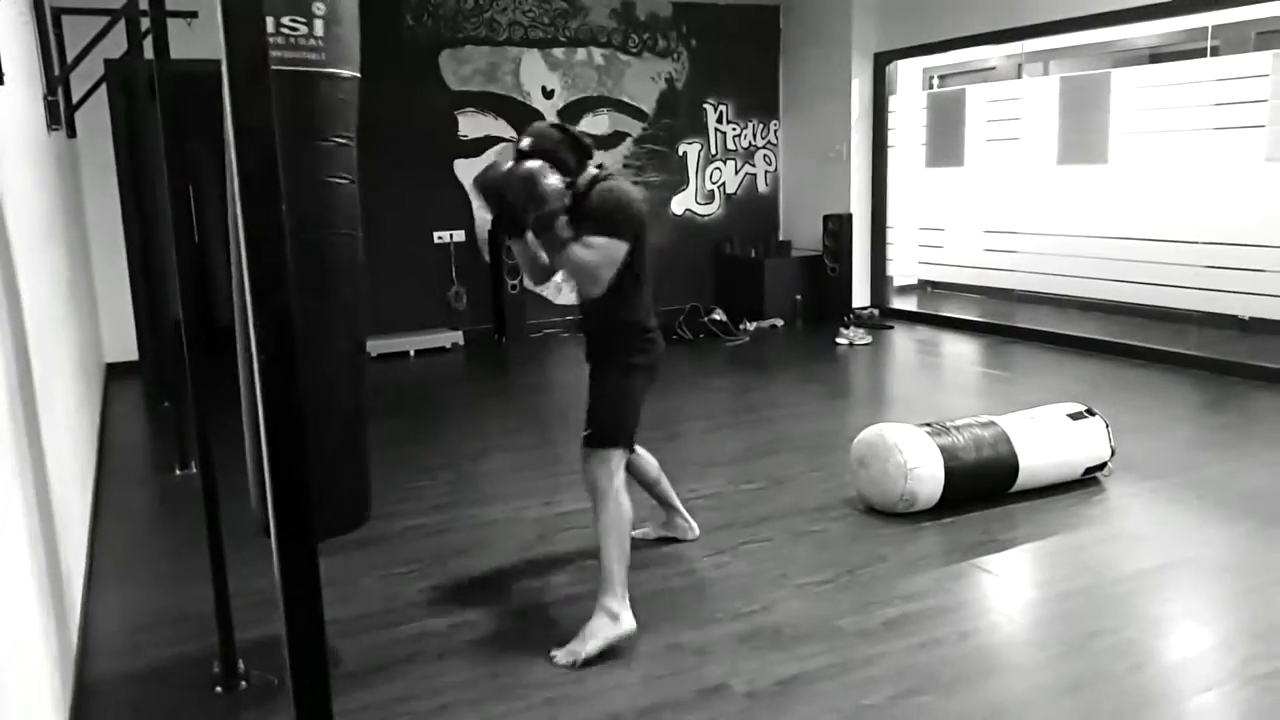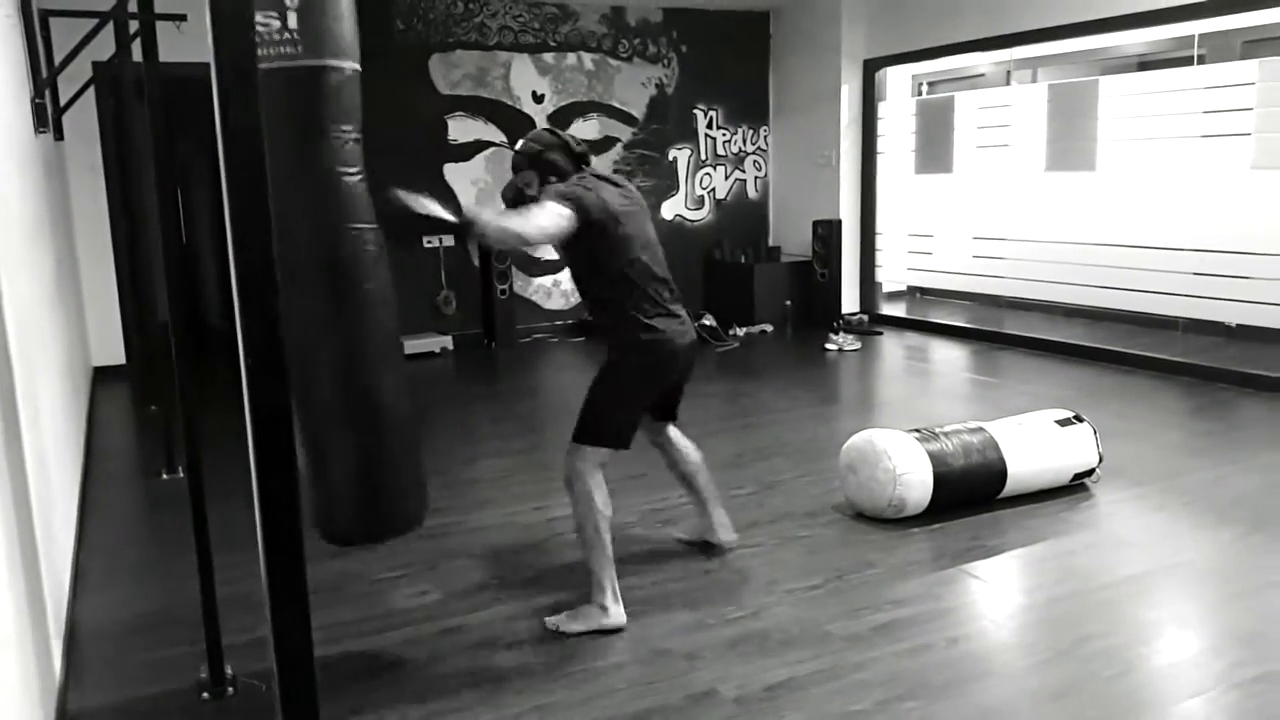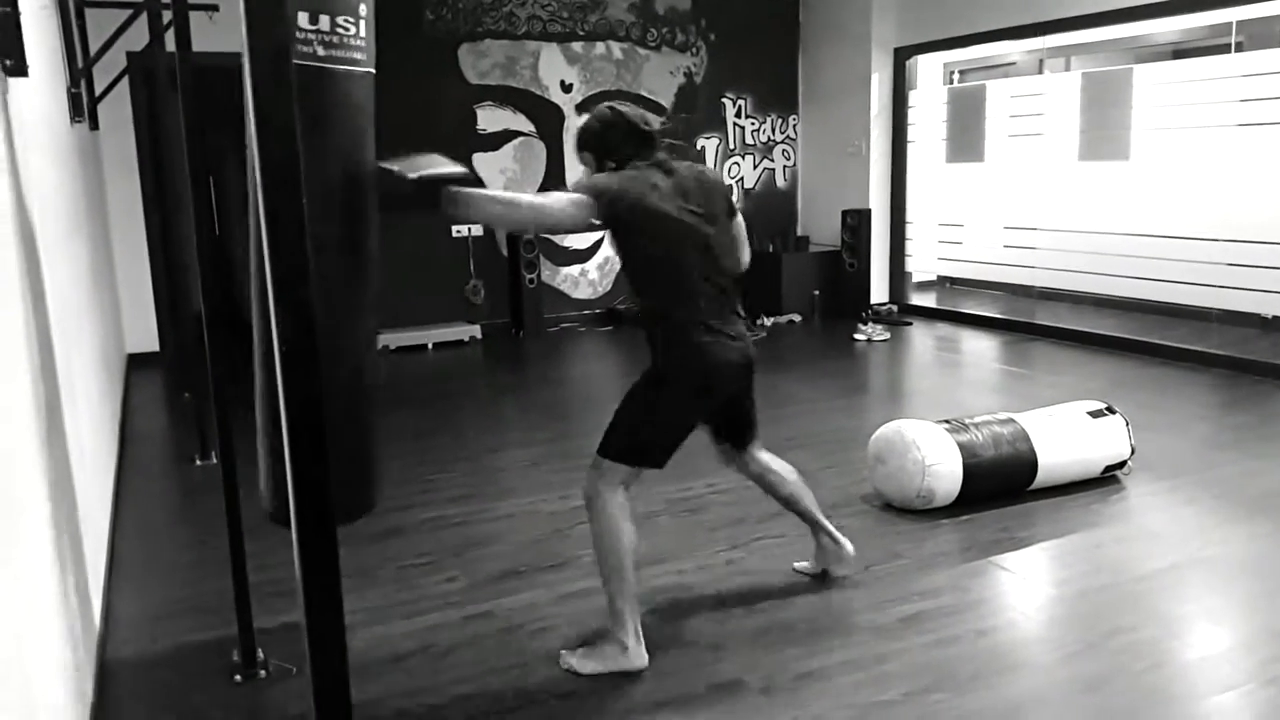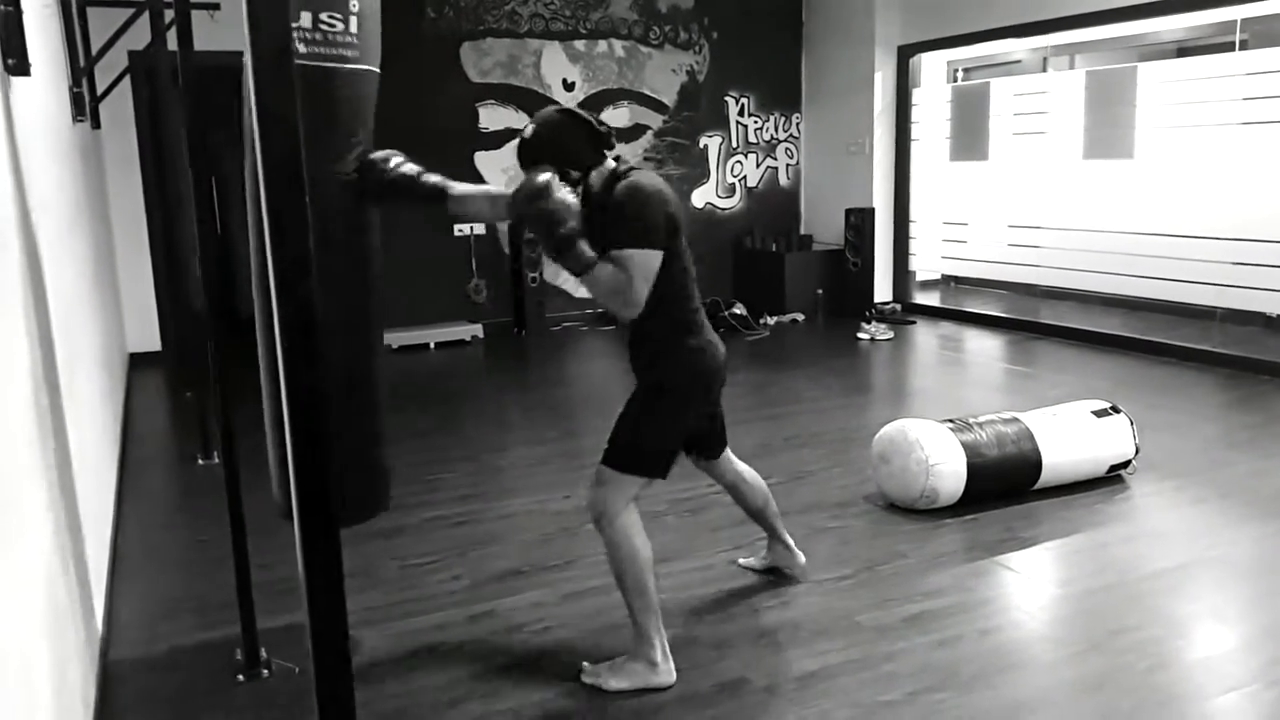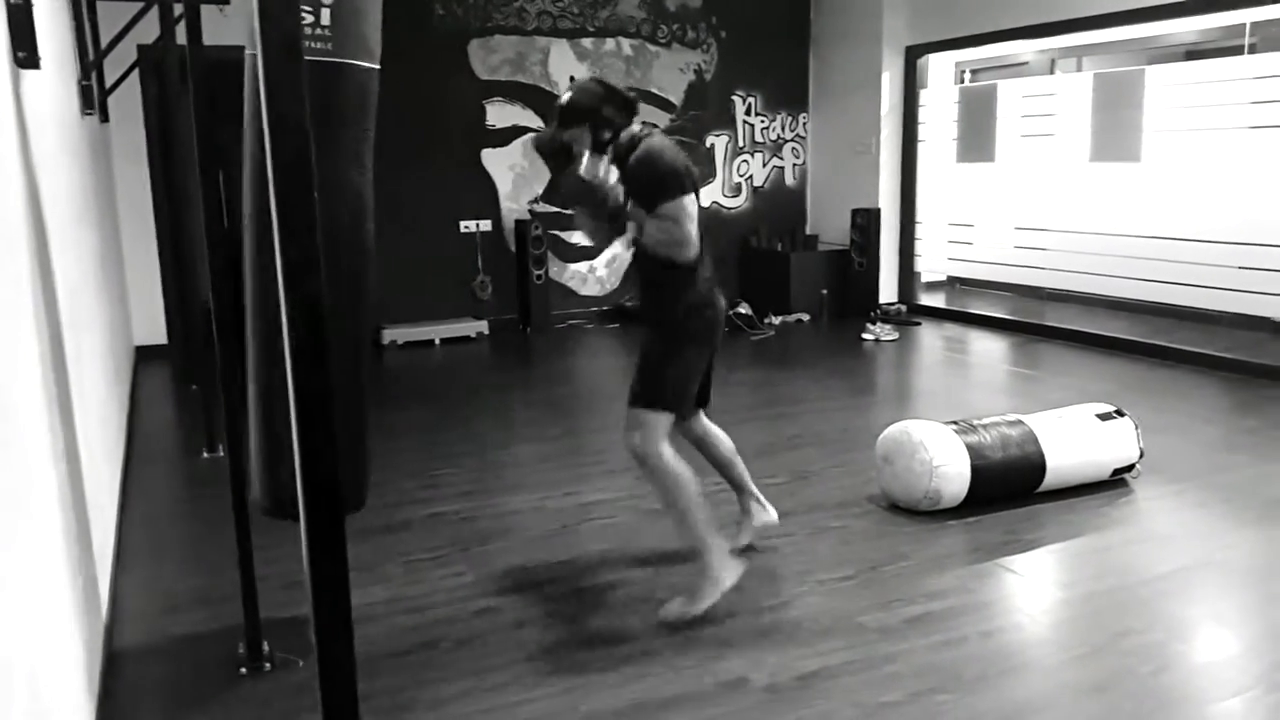
dt=1s
person 1, frame 1
left shoulder: (613, 199)
right shoulder: (578, 199)
left elbow: (591, 283)
right elbow: (542, 272)
left wrist: (553, 222)
right wrist: (515, 225)
left hip: (627, 347)
right hip: (613, 344)
left knee: (602, 470)
right knee: (619, 446)
left ankle: (612, 610)
right ankle: (677, 518)
person 1, frame 2
left shoulder: (572, 195)
right shoulder: (618, 191)
left elbow: (524, 234)
left wrist: (462, 220)
right wrist: (523, 205)
left hip: (642, 347)
right hip: (677, 336)
left knee: (582, 469)
right knee: (661, 429)
left ankle: (606, 603)
right ankle: (713, 523)
person 1, frame 3
left shoulder: (621, 190)
right shoulder: (704, 181)
left elbow: (528, 214)
right elbow: (739, 260)
left wrist: (445, 193)
left hip: (685, 362)
right hip: (733, 350)
left knee: (605, 488)
right knee: (747, 457)
left ankle: (625, 642)
right ankle: (830, 544)
person 1, frame 4
left shoulder: (638, 198)
right shoulder: (592, 194)
left elbow: (628, 303)
right elbow: (506, 202)
left wrist: (567, 244)
right wrist: (423, 183)
left hip: (681, 369)
right hip: (696, 359)
left knee: (611, 504)
right knee: (717, 461)
left ankle: (652, 658)
right ankle: (783, 550)
person 1, frame 5
left shoulder: (655, 158)
right shoulder: (631, 159)
left elbow: (684, 245)
right elbow: (600, 231)
left wrist: (619, 208)
right wrist: (577, 180)
left hip: (685, 314)
right hip: (682, 310)
left knee: (645, 439)
right knee: (690, 421)
left ankle: (716, 562)
right ankle: (754, 505)
